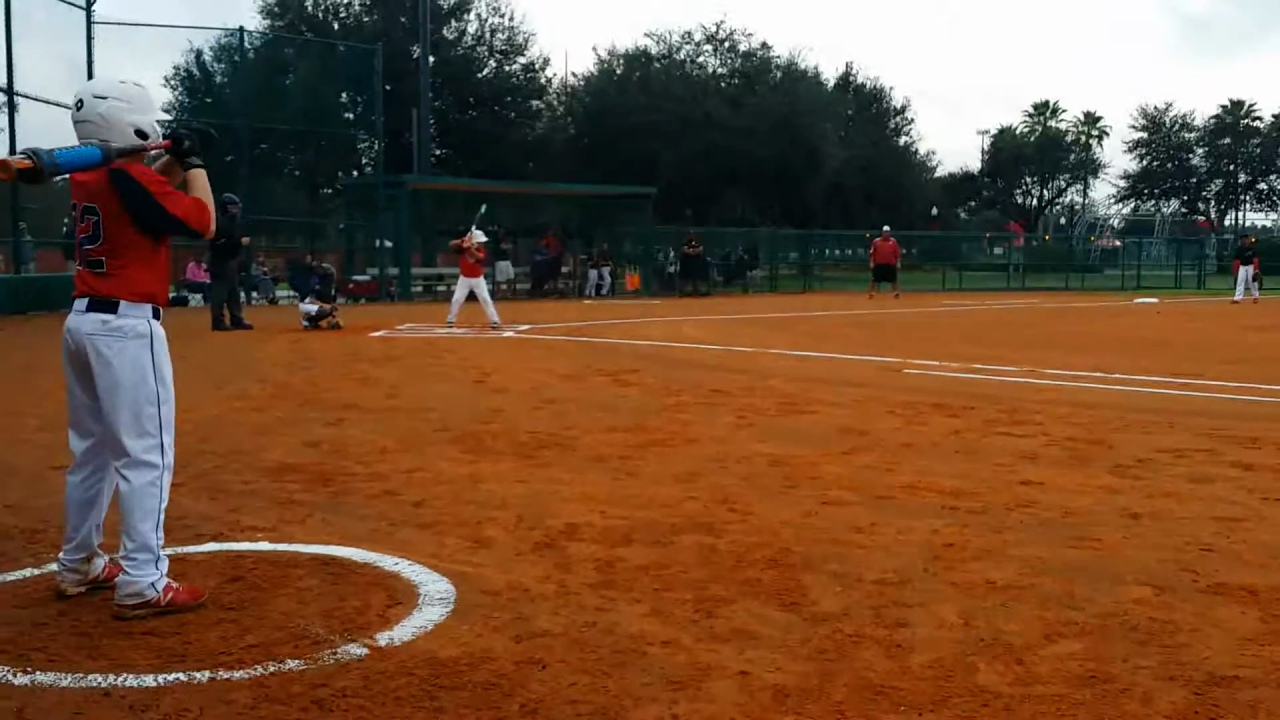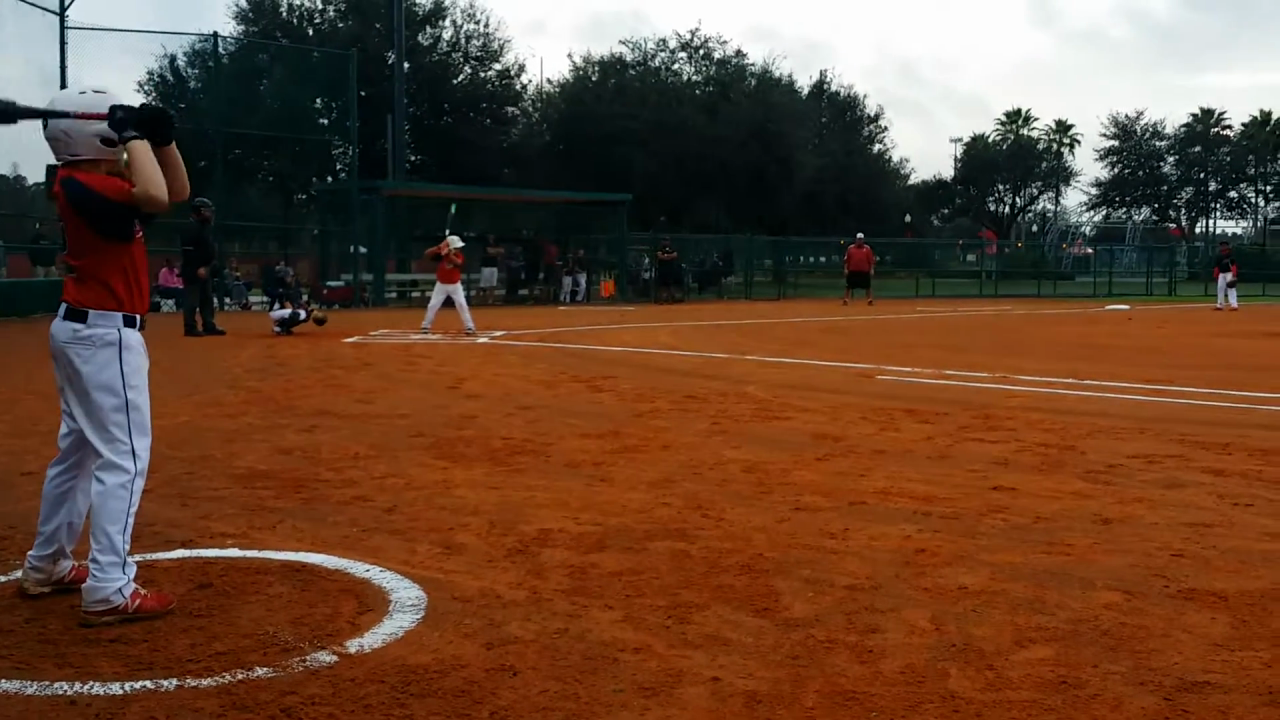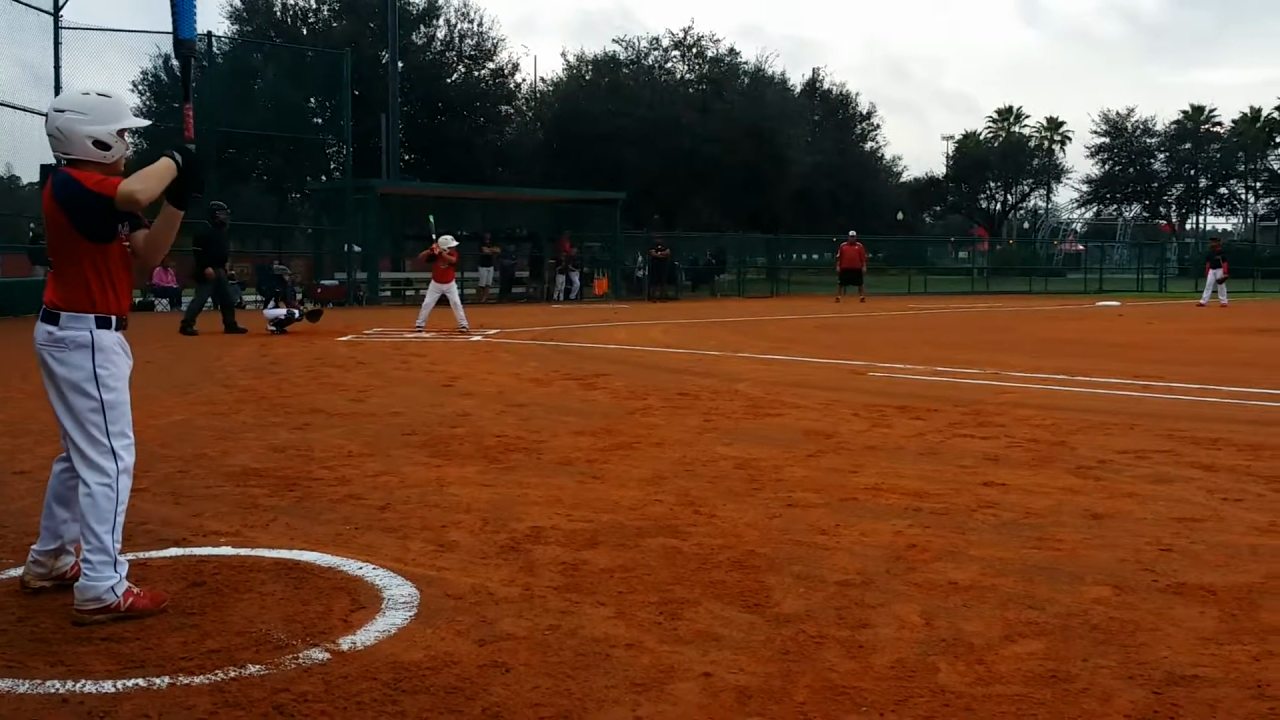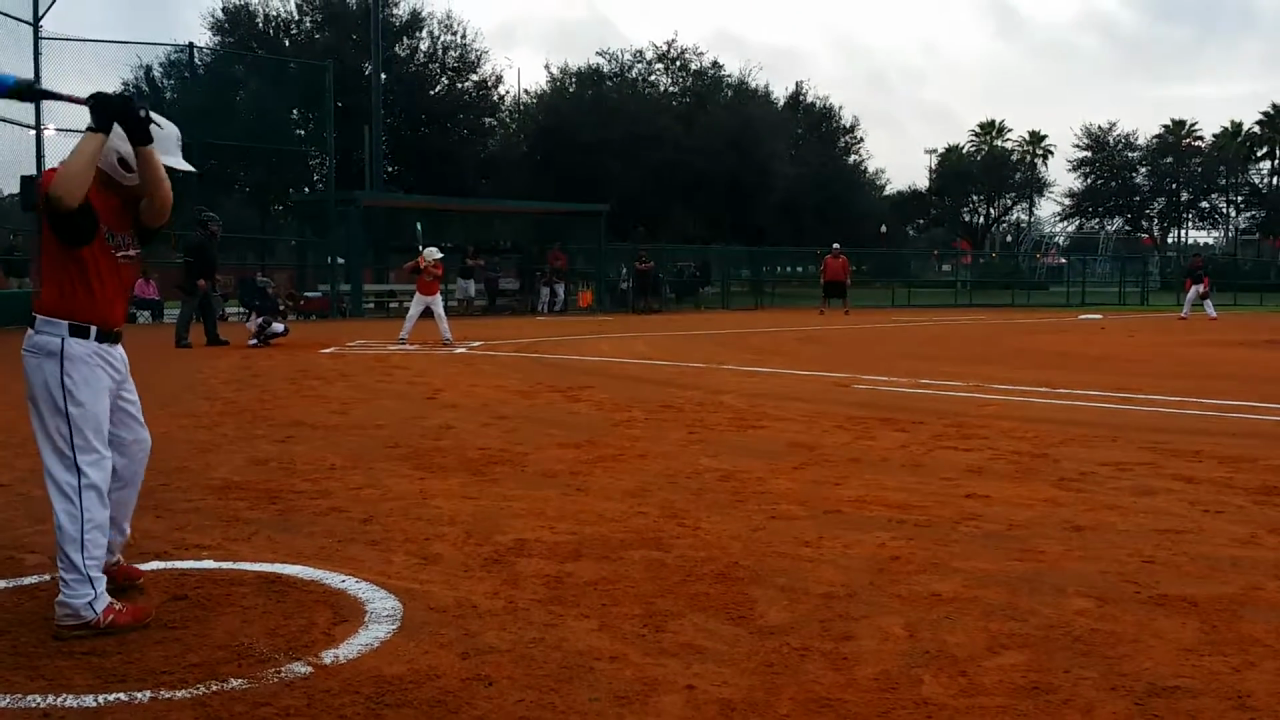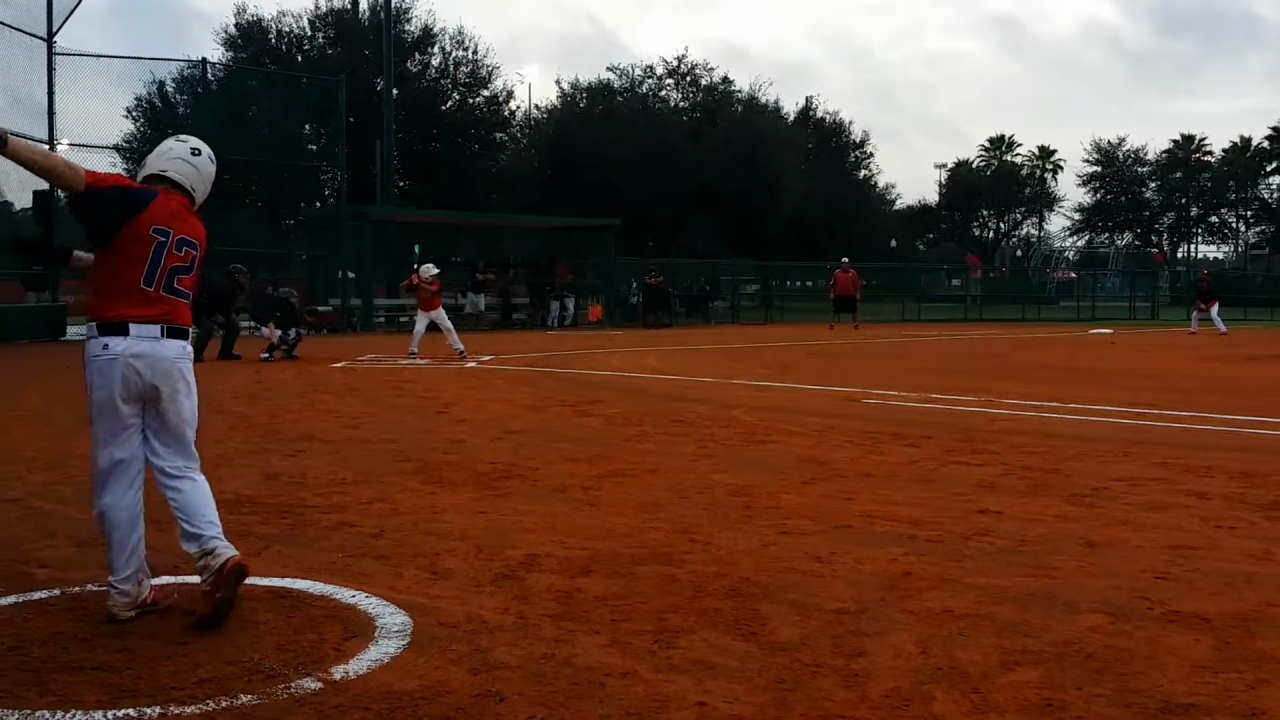
dt=1s
person 1, frame 1
left shoulder: (87, 177)
right shoulder: (129, 177)
left elbow: (147, 191)
right elbow: (204, 223)
left wrist: (177, 160)
right wrist: (193, 162)
left hip: (84, 321)
right hip: (126, 327)
left knee: (92, 451)
right knee: (146, 454)
left ankle: (77, 565)
right ankle: (140, 584)
person 1, frame 2
left shoulder: (102, 182)
right shoulder: (81, 185)
left elbow: (178, 192)
right elbow: (155, 196)
left wrist: (163, 139)
right wrist: (135, 134)
left hip: (84, 330)
right hip: (104, 334)
left knee: (77, 451)
right knee: (123, 458)
left ankle: (46, 566)
right ankle: (108, 591)
person 1, frame 3
left shoulder: (100, 193)
right shoulder: (70, 182)
left elbow: (149, 251)
right elbow: (136, 194)
left wrist: (178, 198)
right wrist: (174, 158)
left hip: (88, 335)
right hip: (82, 337)
left knee: (82, 452)
right knee: (108, 458)
left ankle: (48, 561)
right ankle: (100, 590)
person 1, frame 4
left shoulder: (129, 198)
right shoulder: (63, 181)
left elbow: (162, 207)
right elbow: (67, 195)
left wrist: (141, 141)
right wrist: (97, 130)
left hip: (106, 346)
right hip: (66, 348)
left knee: (130, 450)
right knee: (83, 471)
left ankle: (103, 553)
right ankle: (82, 604)
person 1, frame 5
left shoulder: (131, 199)
right shoulder: (196, 232)
left elbow: (69, 175)
right wrist: (76, 257)
left hip: (112, 351)
right hip: (171, 353)
left knee: (118, 473)
right knee: (179, 465)
left ankle: (127, 589)
right ankle: (215, 552)
